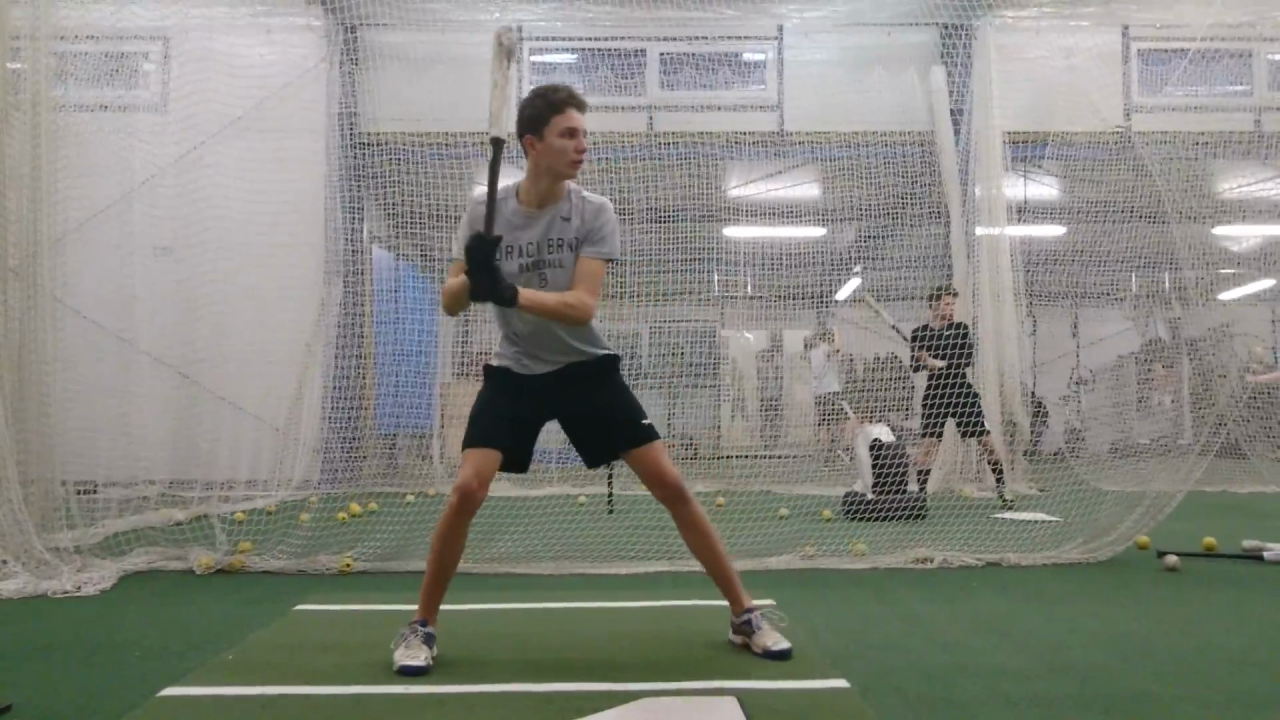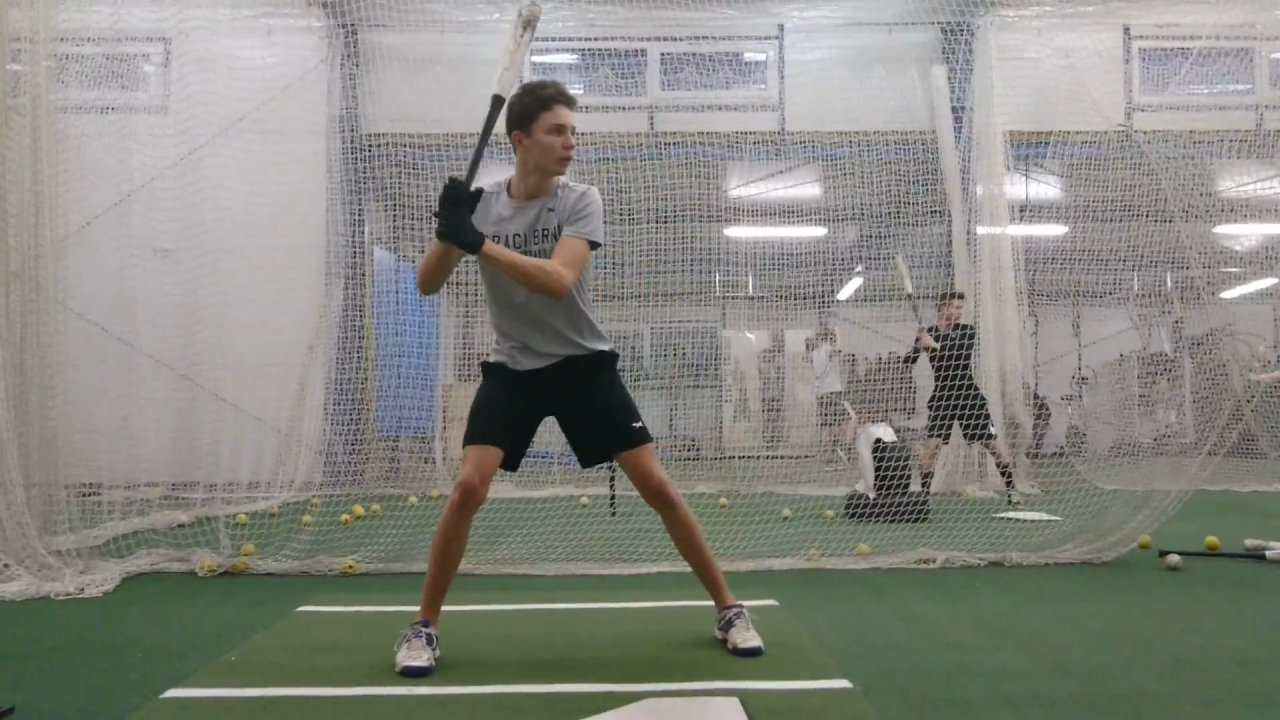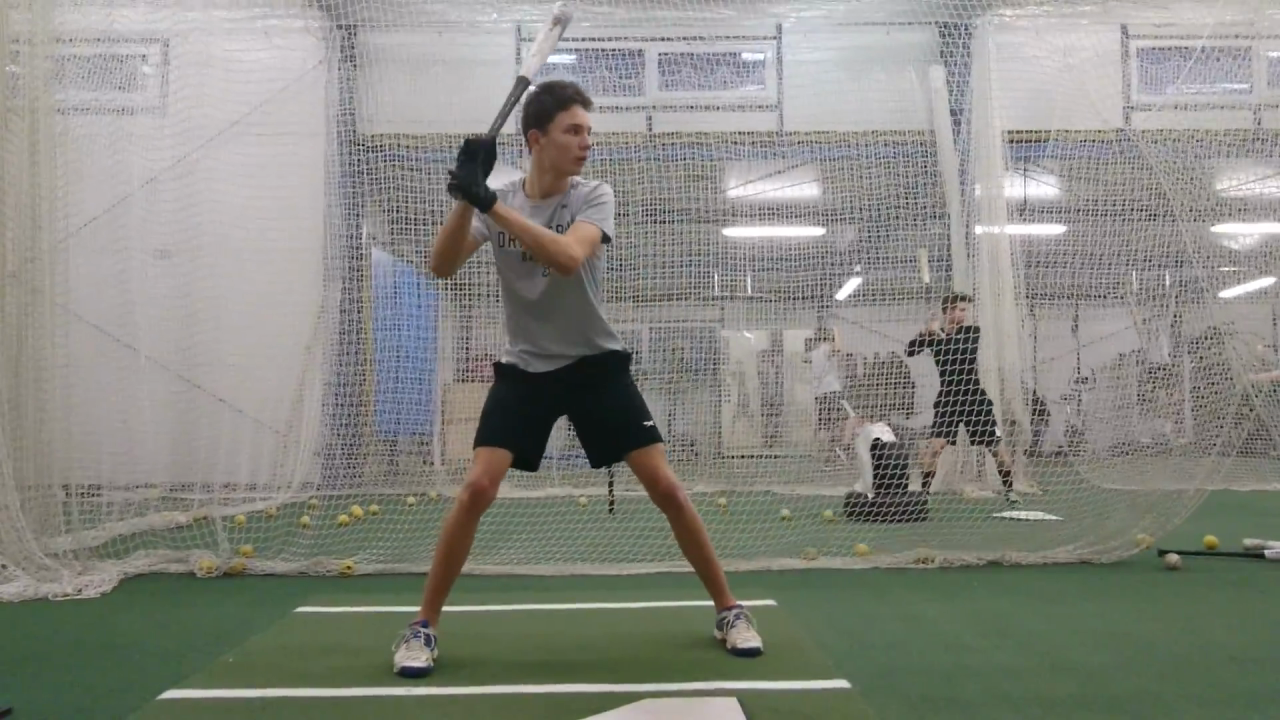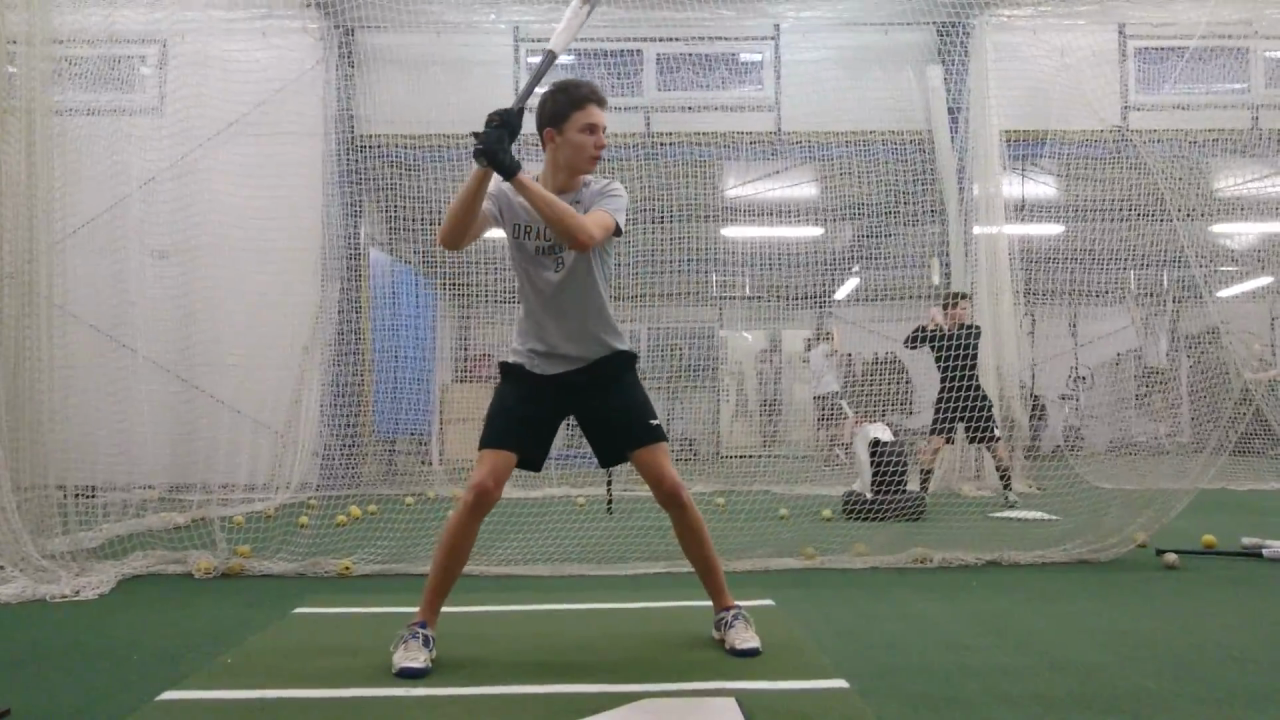
dt=0.2s
person 1, frame 1
left shoulder: (594, 211)
right shoulder: (489, 212)
left elbow: (584, 306)
right elbow: (450, 301)
left wrist: (510, 292)
right wrist: (471, 276)
left hip: (587, 367)
right hip: (515, 371)
left knee: (669, 483)
right knee: (467, 490)
left ankle: (743, 611)
right ankle: (422, 625)
person 1, frame 2
left shoulder: (582, 200)
right shoulder: (479, 202)
left elbow: (560, 280)
right elbow: (427, 284)
left wrist: (479, 241)
right wrist: (447, 234)
left hip: (583, 363)
right hip: (512, 366)
left knee: (656, 486)
right knee: (468, 487)
left ankle: (728, 609)
right ankle: (424, 625)
person 1, frame 3
left shoulder: (596, 197)
right shoulder: (495, 201)
left elbow: (569, 257)
right elbow: (442, 266)
left wrist: (490, 201)
right wrist: (466, 198)
left hip: (596, 364)
right hip: (525, 368)
left knee: (666, 487)
right knee: (476, 489)
left ankle: (728, 610)
right ankle: (423, 625)
person 1, frame 4
left shoulder: (609, 194)
right shoulder: (507, 197)
left elbow: (583, 235)
right elbow: (451, 238)
left wrist: (514, 171)
right wrist: (488, 166)
left hip: (603, 364)
right hip: (532, 368)
left knee: (670, 488)
right knee: (481, 492)
left ankle: (726, 610)
right ankle: (421, 626)
person 2, frame 1
left shoulder: (961, 329)
right shoulder: (919, 333)
left elbow: (968, 360)
right elbow: (913, 368)
left wrist: (941, 363)
right wrist: (920, 361)
left hip: (961, 391)
right hip: (935, 393)
left knee: (986, 439)
right knee: (927, 443)
left ankle: (1001, 487)
right ankle: (921, 494)
person 2, frame 2
left shoulder: (967, 330)
right shoulder: (928, 334)
left elbow: (961, 356)
right elbow: (907, 361)
left wrist: (935, 346)
right wrist: (920, 347)
left hip: (968, 394)
right hip: (943, 396)
left knee: (992, 442)
right knee: (932, 444)
left ankle: (1010, 489)
right ankle: (924, 494)
person 2, frame 3
left shoulder: (972, 331)
right shoulder: (932, 336)
left elbow: (963, 352)
right elbow: (909, 351)
left wrist: (940, 335)
right wrist: (926, 333)
left hip: (975, 397)
right hip: (948, 399)
left knee: (997, 446)
right knee: (935, 445)
left ankle: (1009, 490)
right ankle: (923, 493)
person 2, frame 4
left shoulder: (974, 330)
right shoulder: (933, 333)
left elbow: (962, 345)
right elbow: (908, 343)
left wrist: (944, 326)
right wrist: (928, 324)
left hip: (974, 397)
right hip: (948, 398)
left knee: (996, 446)
right knee: (934, 444)
left ankle: (1008, 491)
right ankle: (921, 493)
